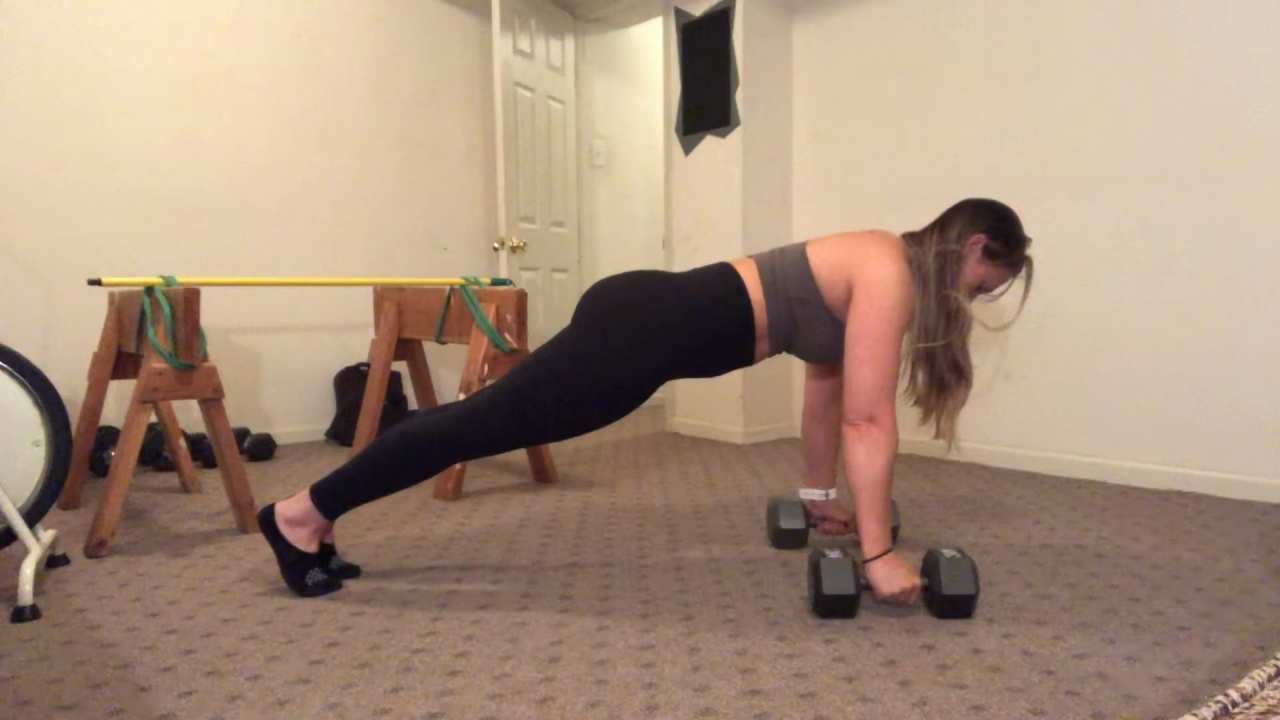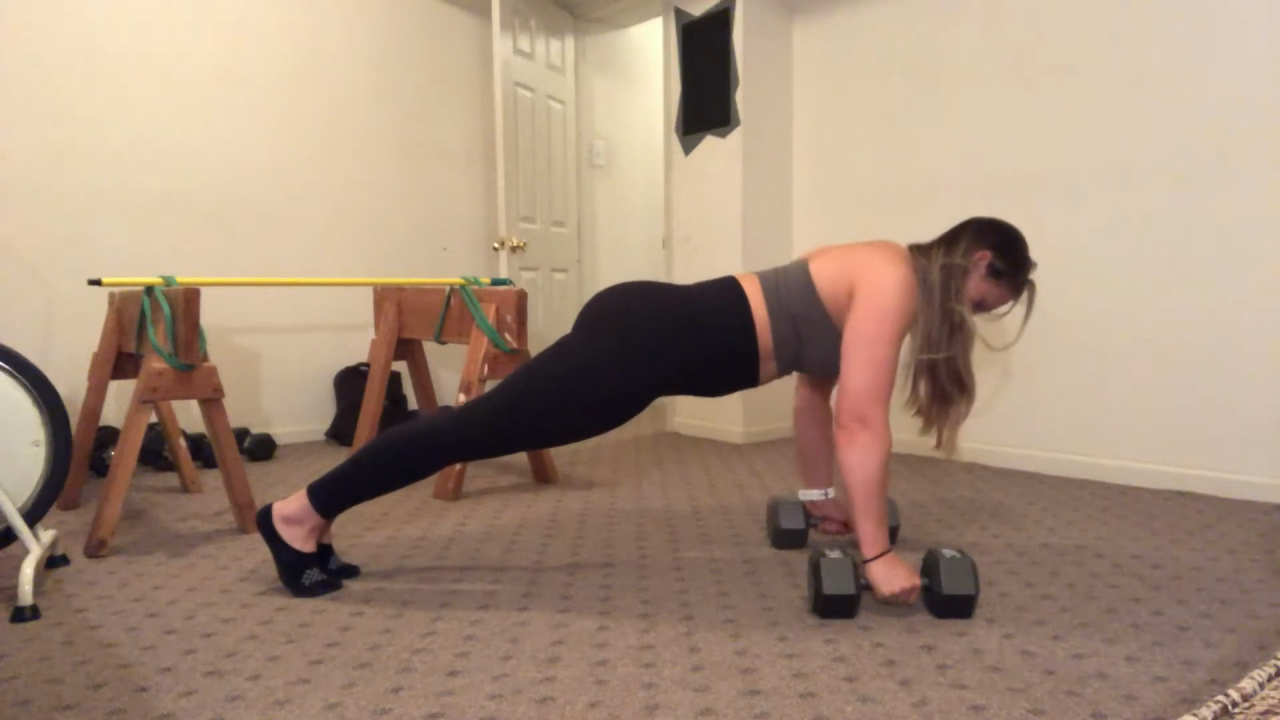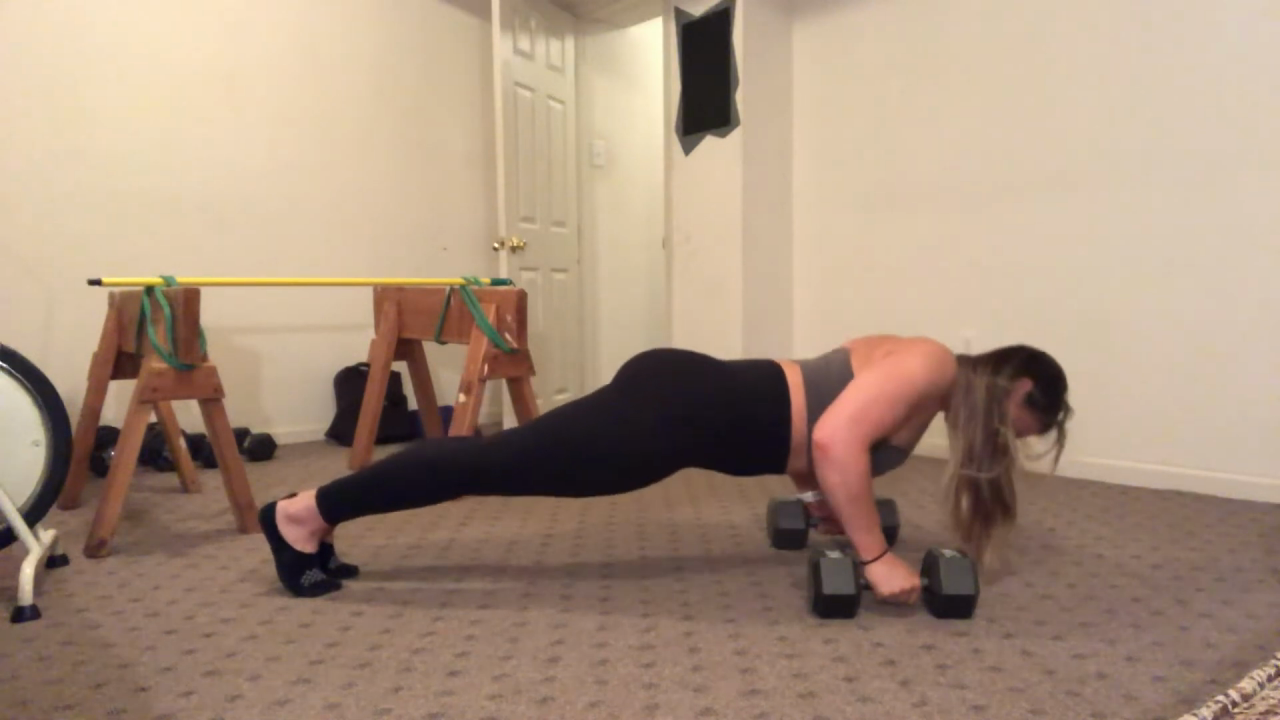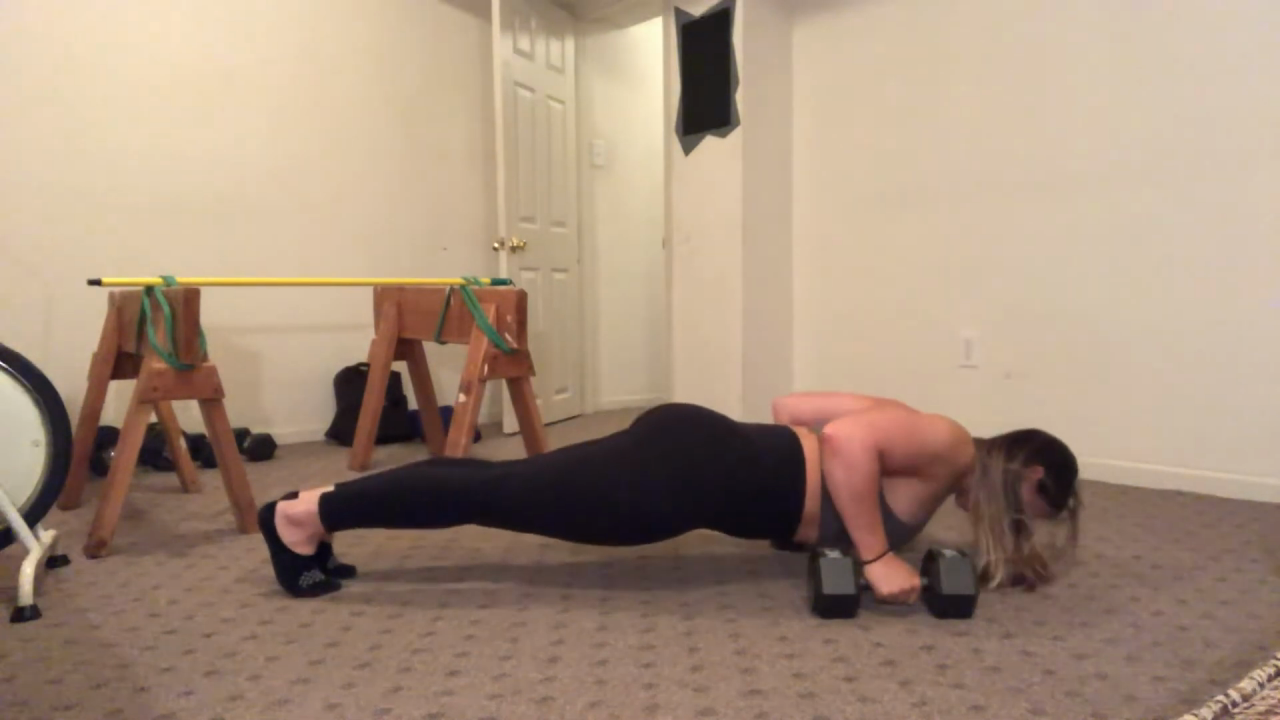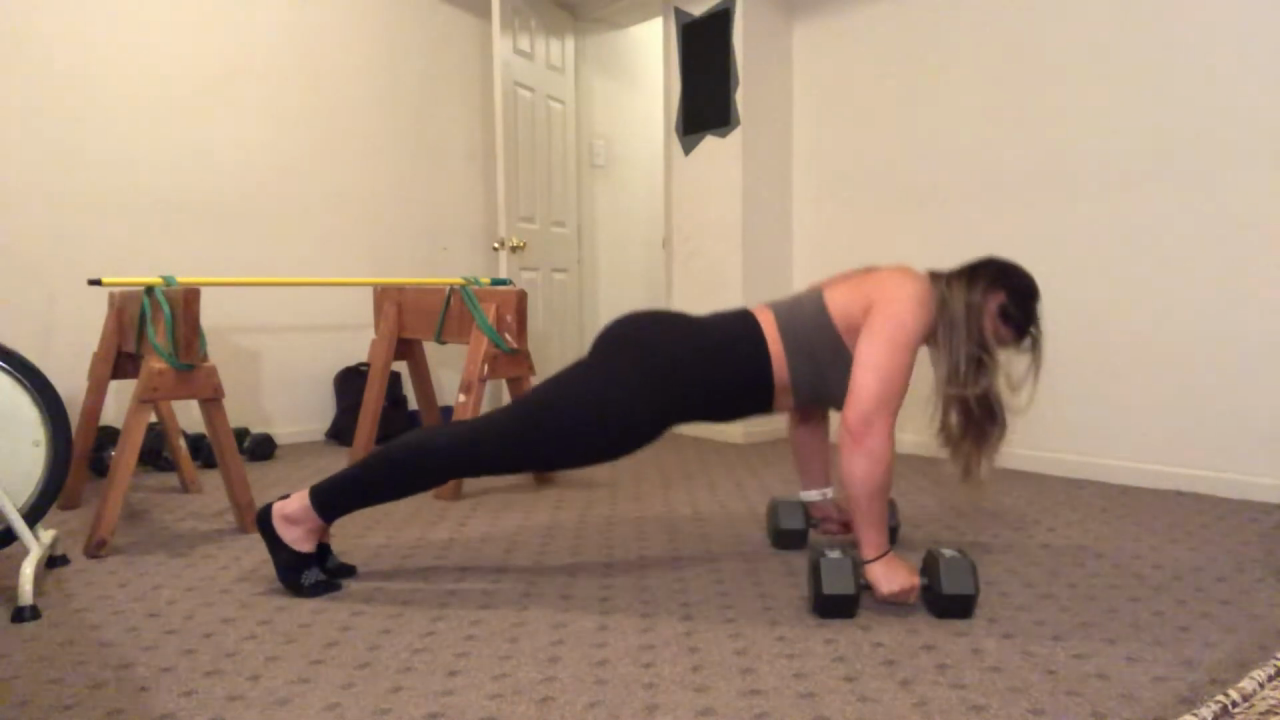
dt=1s
person 1, frame 1
left shoulder: (873, 267)
right shoulder: (891, 271)
left elbow: (827, 387)
right elbow: (867, 419)
left wrist: (819, 496)
right wrist: (878, 555)
left hip: (654, 316)
right hip: (647, 327)
left knee: (489, 419)
right knee: (487, 424)
left ankle: (318, 509)
right ankle: (302, 513)
person 1, frame 2
left shoulder: (881, 277)
right shoulder: (895, 279)
left elbow: (816, 391)
right elbow: (860, 421)
left wrist: (818, 495)
right wrist: (878, 554)
left hip: (660, 333)
right hip: (648, 342)
left knee: (484, 429)
right knee: (479, 429)
left ankle: (316, 516)
right ankle: (300, 512)
person 1, frame 3
left shoulder: (910, 368)
right shoulder: (934, 368)
right elbow: (835, 441)
left wrist: (826, 504)
right wrist: (877, 557)
left hip: (691, 400)
right hip: (684, 413)
left knee: (502, 460)
right knee: (499, 464)
left ankle: (319, 511)
right ankle: (305, 512)
person 1, frame 4
left shoulder: (917, 434)
right shoulder: (950, 449)
left elbow: (789, 405)
right elbow: (846, 440)
left wrist: (811, 508)
right wrist: (877, 557)
left hip: (699, 448)
right hip: (695, 474)
left knee: (504, 484)
right knee: (500, 496)
left ankle: (320, 504)
right ankle: (306, 512)
person 1, frame 5
left shoulder: (888, 295)
right shoulder: (914, 300)
left elbow: (808, 391)
right elbow: (866, 426)
left wrist: (818, 498)
right wrist: (876, 554)
left hip: (667, 356)
right hip: (663, 372)
left knee: (490, 441)
right knee: (486, 445)
left ankle: (313, 509)
right ankle: (300, 513)
